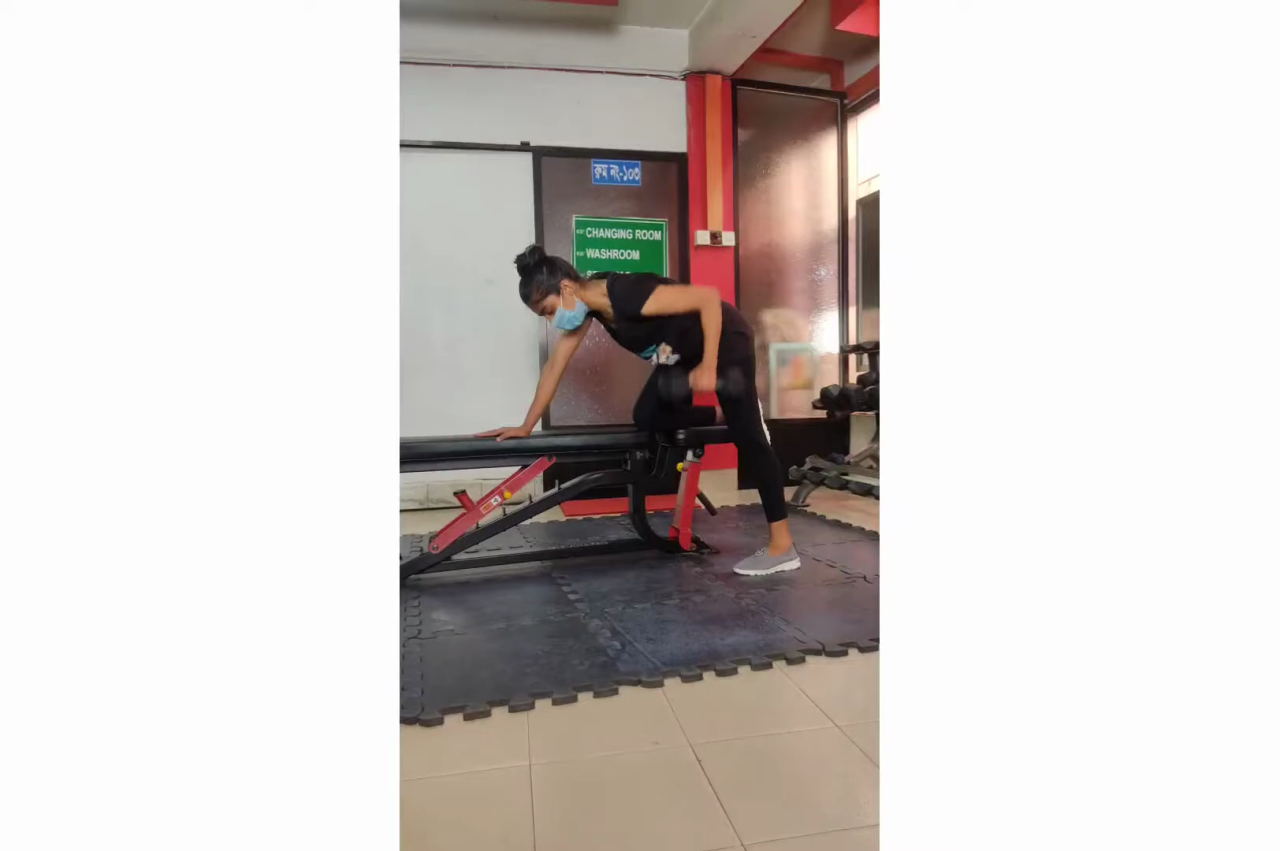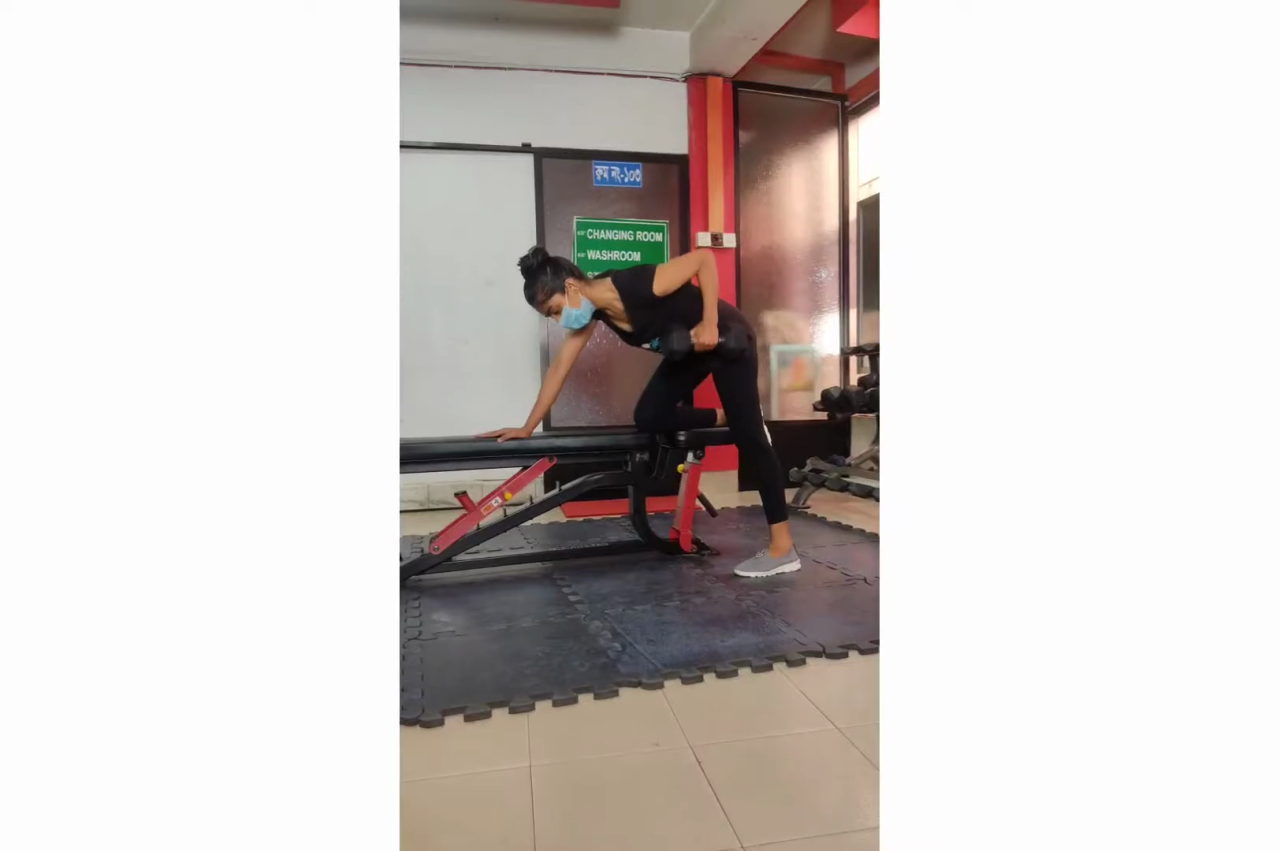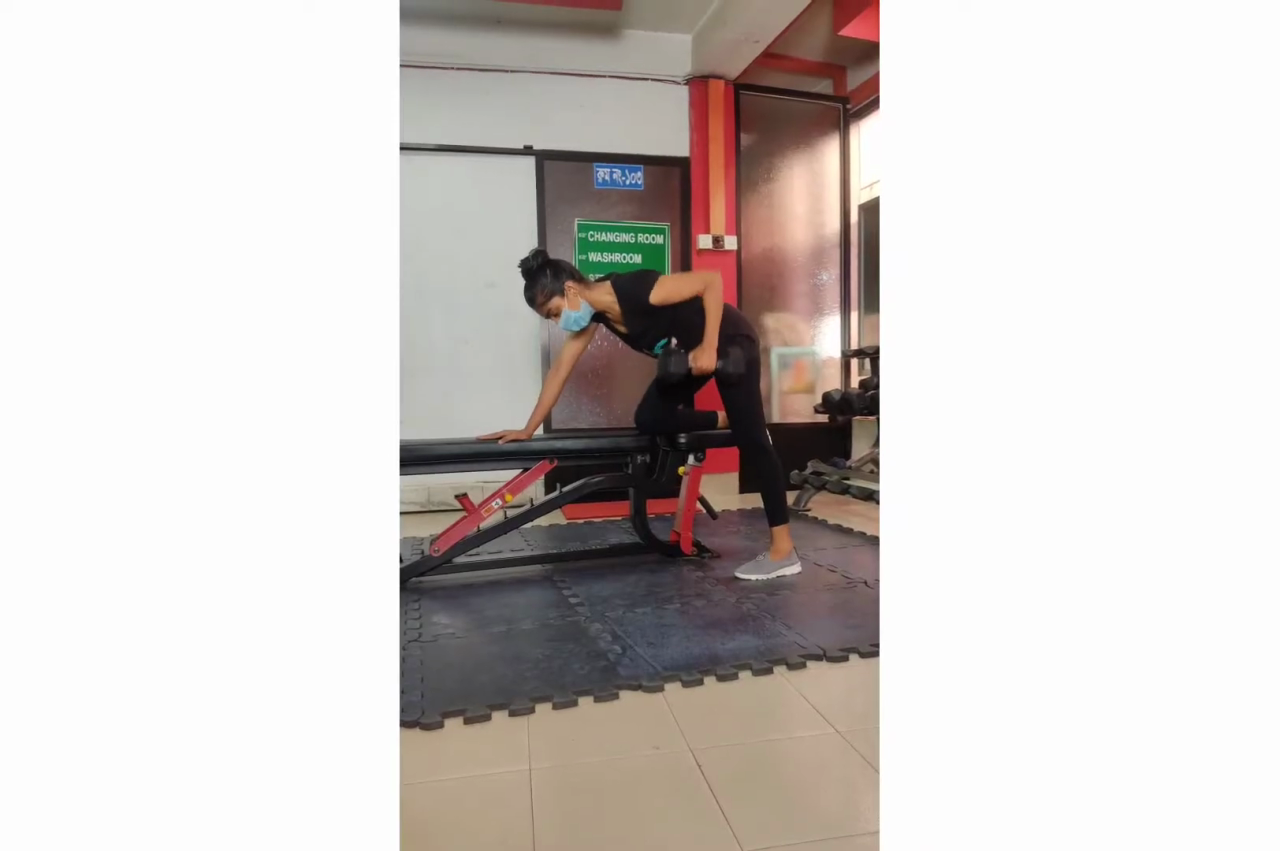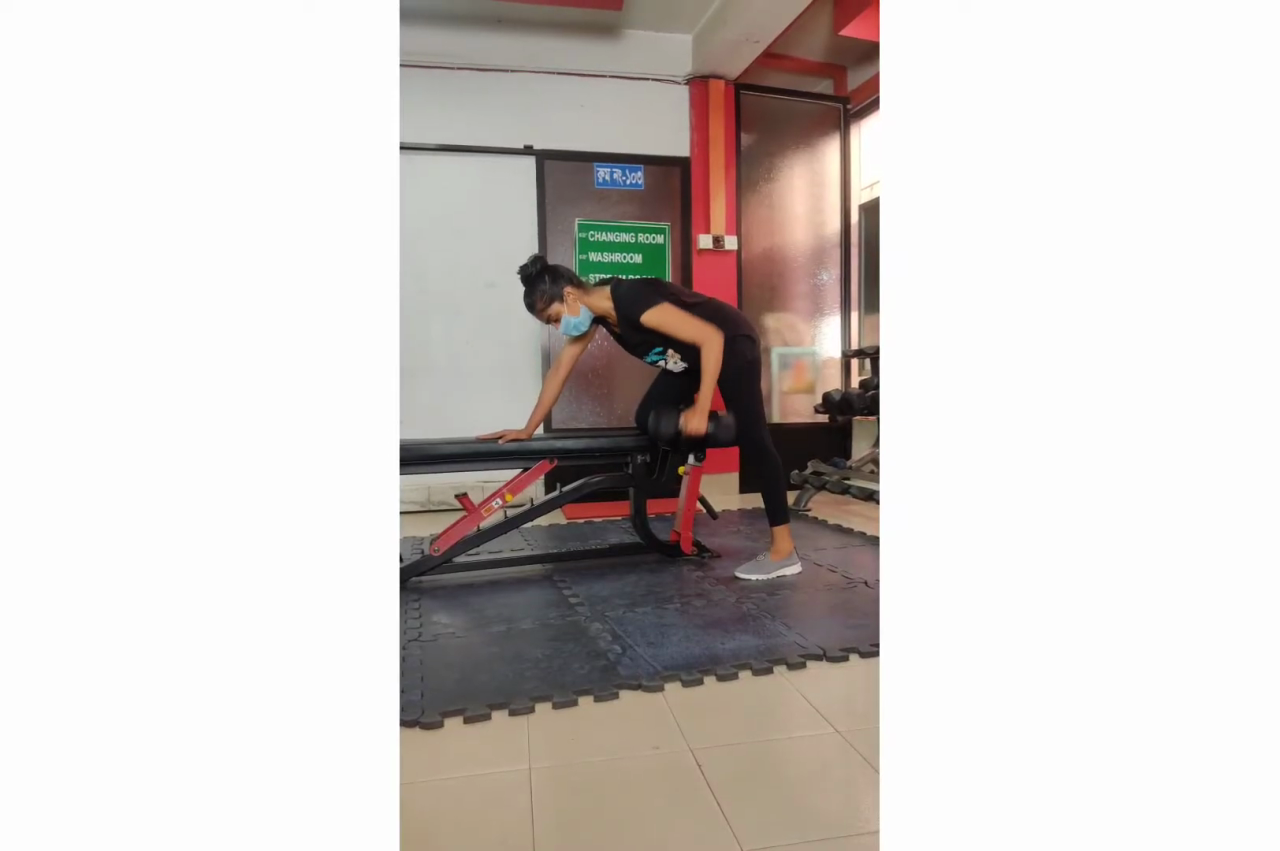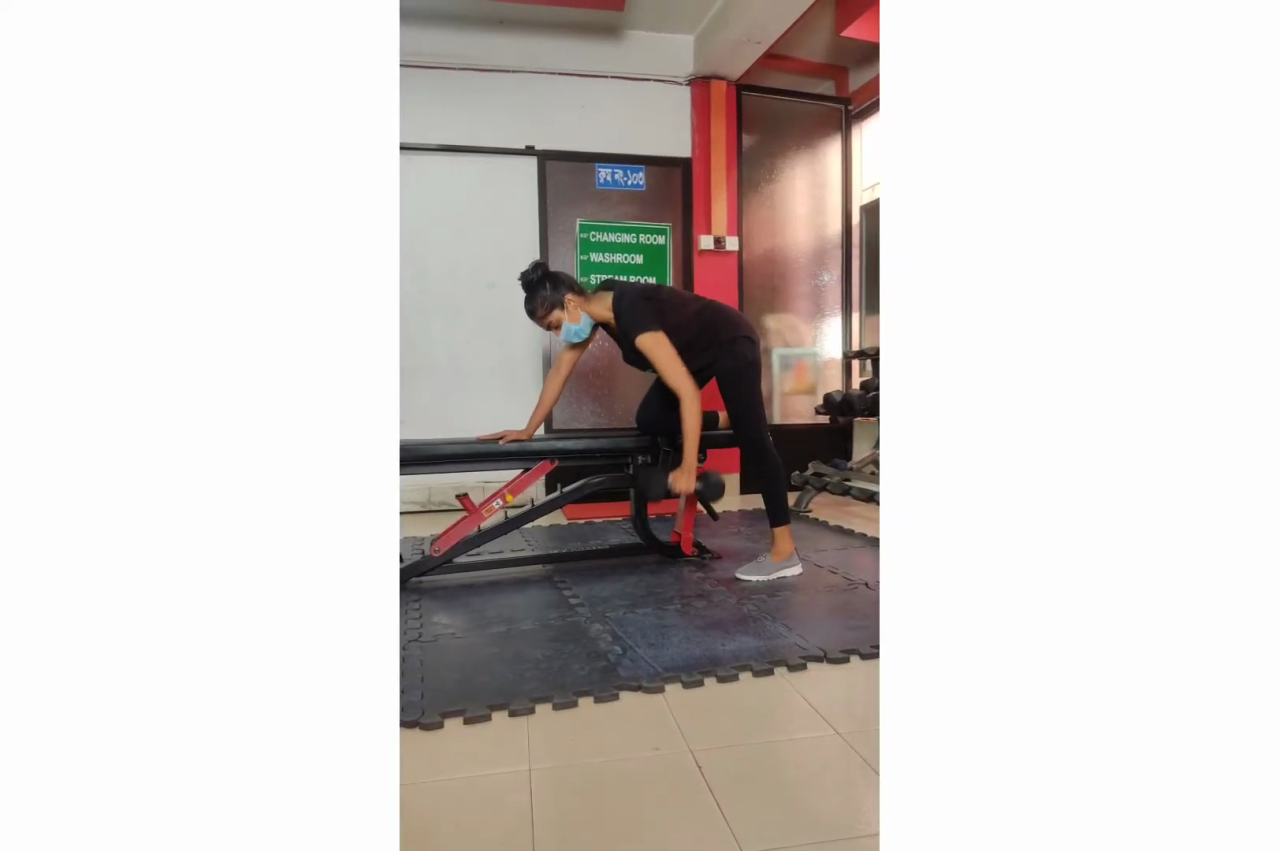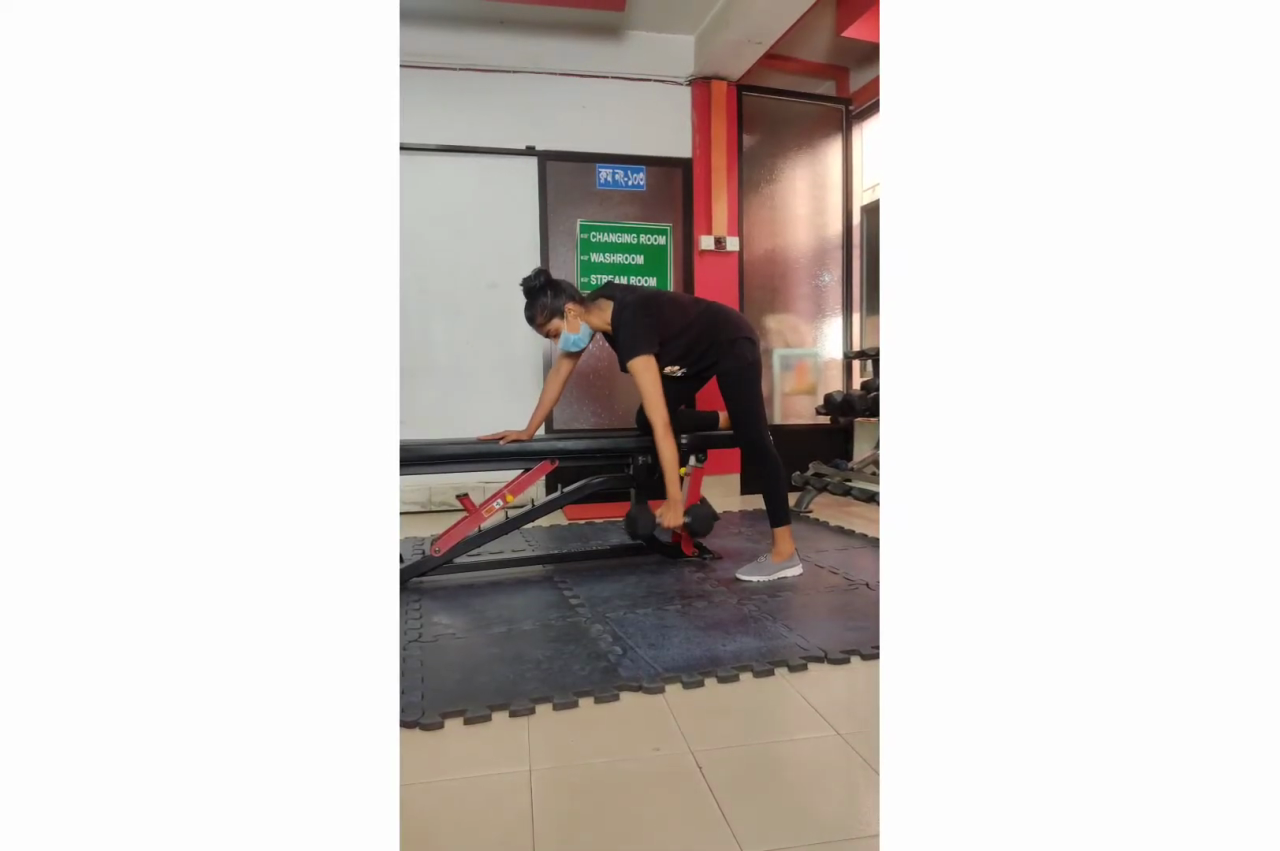
dt=0.2s
person 1, frame 1
left shoulder: (627, 296)
right shoulder: (587, 300)
left elbow: (709, 298)
right elbow: (555, 364)
left wrist: (709, 367)
right wrist: (526, 427)
left hip: (723, 336)
right hip: (685, 347)
left knee: (746, 437)
right knee: (647, 418)
left ankle: (782, 546)
right ankle: (732, 411)
person 1, frame 2
left shoulder: (635, 287)
right shoulder: (592, 301)
left elbow: (703, 257)
right elbow: (561, 364)
left wrist: (709, 325)
right wrist: (528, 428)
left hip: (725, 336)
right hip: (688, 347)
left knee: (748, 439)
right knee: (648, 419)
left ankle: (783, 548)
right ankle: (729, 416)
person 1, frame 3
left shoulder: (635, 292)
right shoulder: (593, 305)
left elbow: (712, 280)
right elbow: (561, 367)
left wrist: (709, 347)
right wrist: (529, 429)
left hip: (729, 341)
right hip: (688, 351)
left knee: (751, 441)
right knee: (649, 420)
left ankle: (783, 551)
right ankle: (731, 419)
person 1, frame 4
left shoulder: (633, 301)
right shoulder: (593, 306)
left elbow: (713, 338)
right elbow: (561, 368)
left wrist: (701, 409)
right wrist: (528, 429)
left hip: (730, 342)
right hip: (691, 355)
left knee: (753, 441)
right knee: (648, 420)
left ankle: (784, 551)
right ankle: (735, 420)
person 1, frame 5
left shoulder: (633, 315)
right shoulder: (596, 305)
left elbow: (687, 391)
right elbow: (561, 368)
left wrist: (688, 468)
right wrist: (528, 430)
left hip: (731, 343)
right hip: (695, 351)
left knee: (753, 443)
right knee: (650, 421)
left ankle: (784, 551)
right ankle: (732, 420)
person 1, frame 6
left shoulder: (630, 329)
right shoulder: (594, 307)
left elbow: (662, 424)
right elbow: (560, 371)
left wrist: (675, 500)
right wrist: (528, 431)
left hip: (731, 344)
right hip: (693, 351)
left knee: (753, 442)
right knee: (646, 422)
left ankle: (785, 552)
right ankle: (732, 420)
